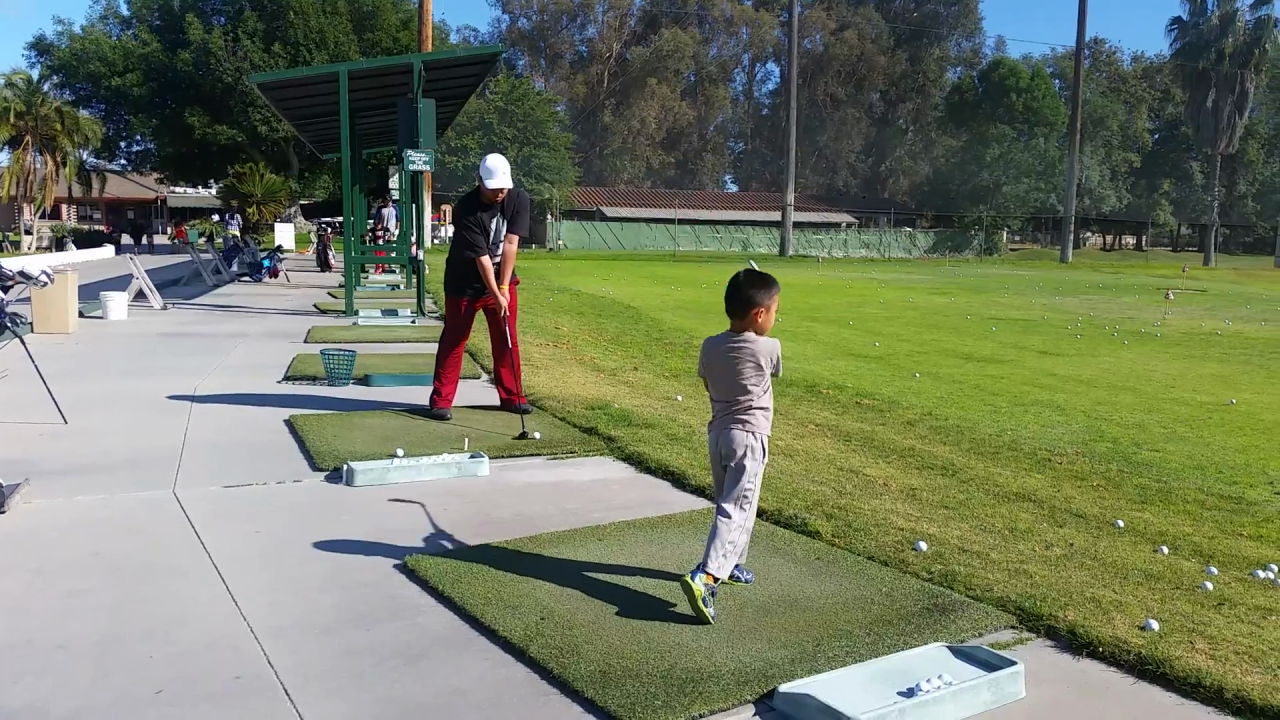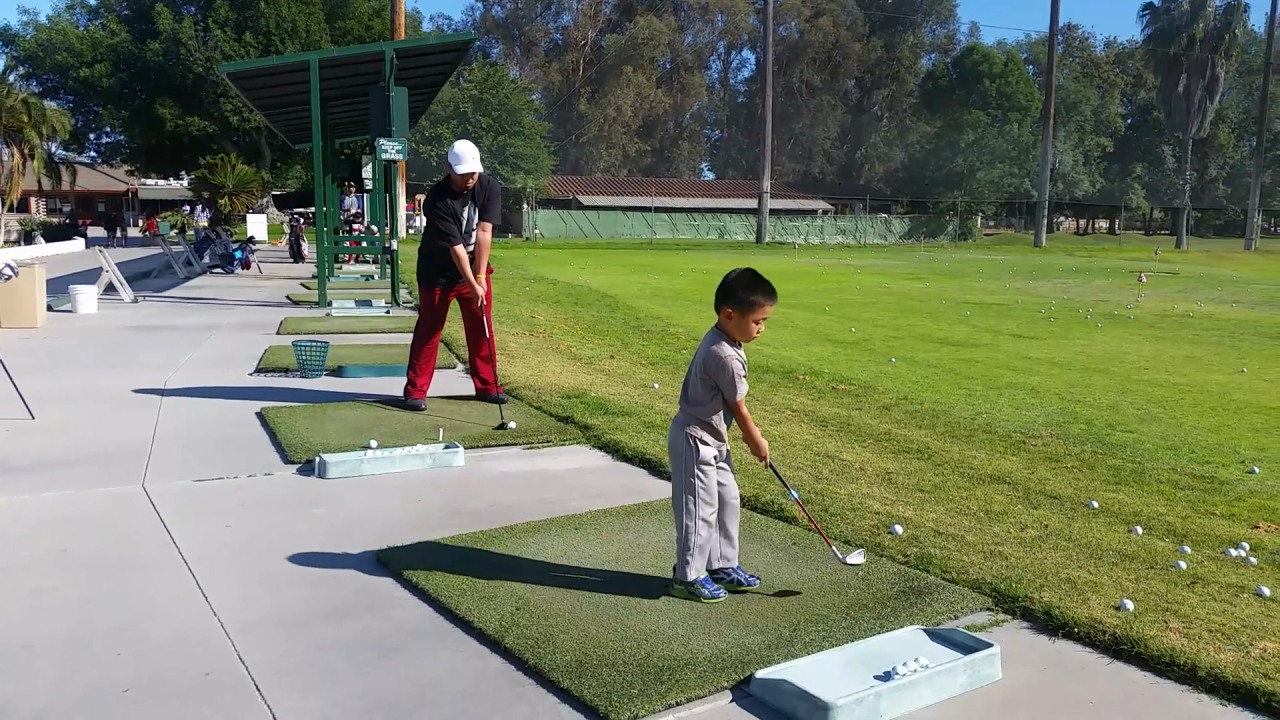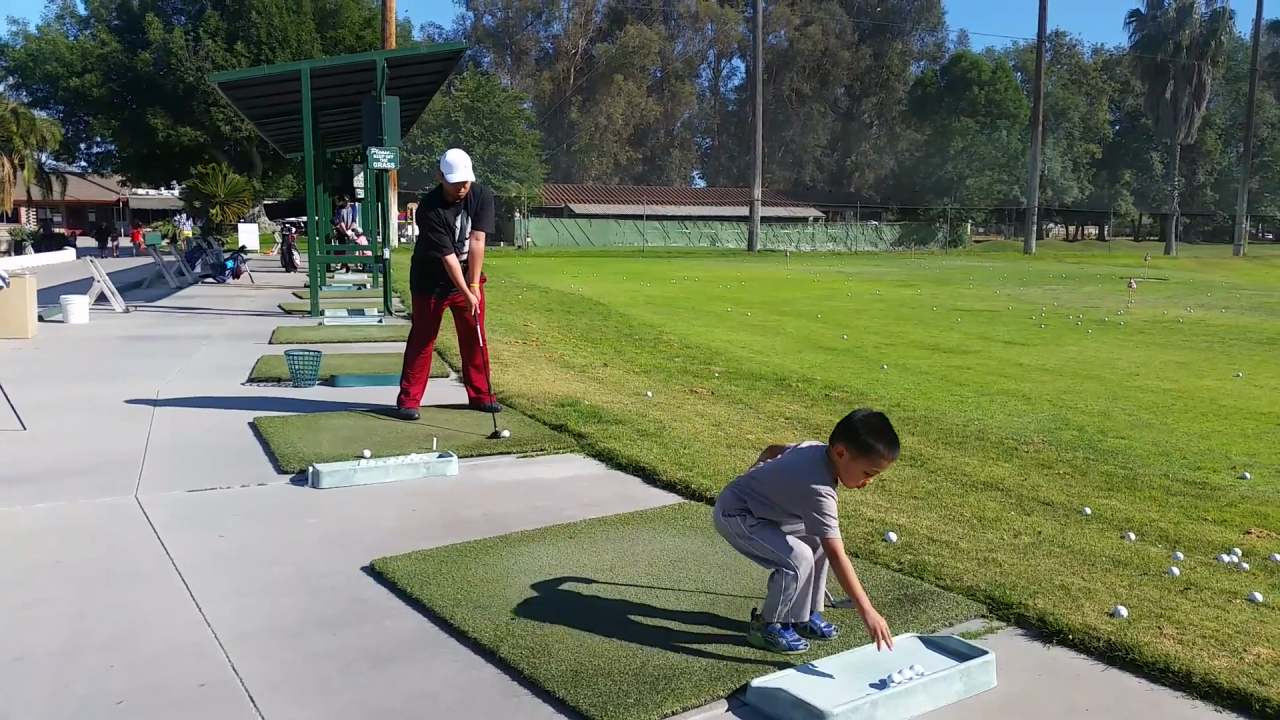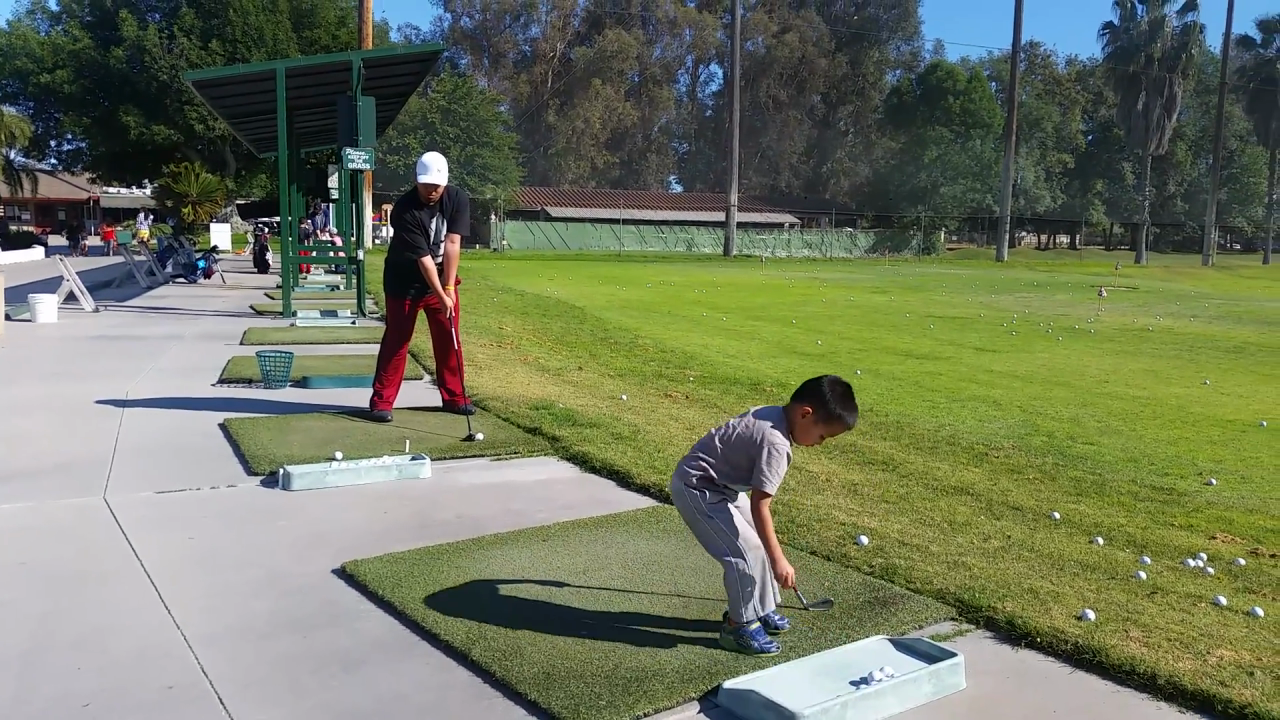
dt=1s
person 1, frame 1
left shoulder: (710, 347)
right shoulder: (770, 348)
left hip: (717, 434)
right hip: (747, 438)
left knee: (729, 504)
right knee: (736, 510)
left ankle: (725, 564)
right ankle: (705, 576)
person 1, frame 2
left shoulder: (719, 341)
right shoulder: (727, 357)
right elbow: (737, 408)
left wrist: (751, 432)
right wrist: (756, 441)
left hip: (709, 438)
right hip: (696, 440)
left knee: (727, 500)
right knee: (699, 509)
left ankle: (722, 566)
right ankle: (688, 577)
person 1, frame 3
left shoulder: (816, 449)
right shoulder: (819, 490)
left elbow: (774, 449)
right elbow: (837, 557)
left wrist: (758, 476)
right wrist: (867, 611)
right hip: (734, 515)
left knee: (817, 543)
right knee: (798, 559)
left ankle: (804, 614)
right ankle: (766, 626)
person 1, frame 4
left shoulder: (771, 414)
right shoulder: (776, 444)
right elbow: (760, 508)
right wrist: (779, 561)
left hip: (719, 482)
right hip: (696, 488)
left knee: (757, 542)
right knee: (746, 551)
left ankle: (760, 608)
right ankle: (739, 626)
person 2, frame 1
left shoulder: (519, 200)
right shoulder: (466, 210)
left elbow: (510, 244)
right elbow: (481, 257)
left wrist: (504, 287)
right wrist: (495, 294)
left hip: (503, 280)
right hip: (465, 283)
left knee: (507, 339)
right knee: (454, 340)
left ankle: (510, 396)
right ankle: (440, 399)
person 2, frame 2
left shoulder: (490, 187)
right shoulder: (437, 199)
left elbow: (484, 233)
right elbow: (455, 246)
left wrist: (481, 277)
right wrist: (472, 284)
left hip: (476, 268)
right hip: (438, 272)
left knee: (481, 327)
right knee: (429, 330)
left ankle: (486, 385)
right ankle: (415, 390)
person 2, frame 3
left shoulder: (482, 196)
right shoulder: (429, 208)
left elbow: (477, 241)
right elbow: (447, 256)
left wrist: (474, 285)
right wrist: (465, 293)
left hip: (468, 276)
right hip: (431, 281)
left knee: (474, 336)
right knee: (422, 338)
left ankle: (480, 394)
right ankle: (408, 398)
person 2, frame 4
left shoulder: (458, 199)
right shoulder: (404, 210)
left elbow: (452, 244)
right elbow: (423, 257)
left wrist: (449, 288)
right wrist: (440, 296)
left hip: (443, 279)
right hip: (405, 283)
left knee: (449, 338)
right knee: (396, 340)
left ankle: (453, 396)
right ankle: (382, 401)
